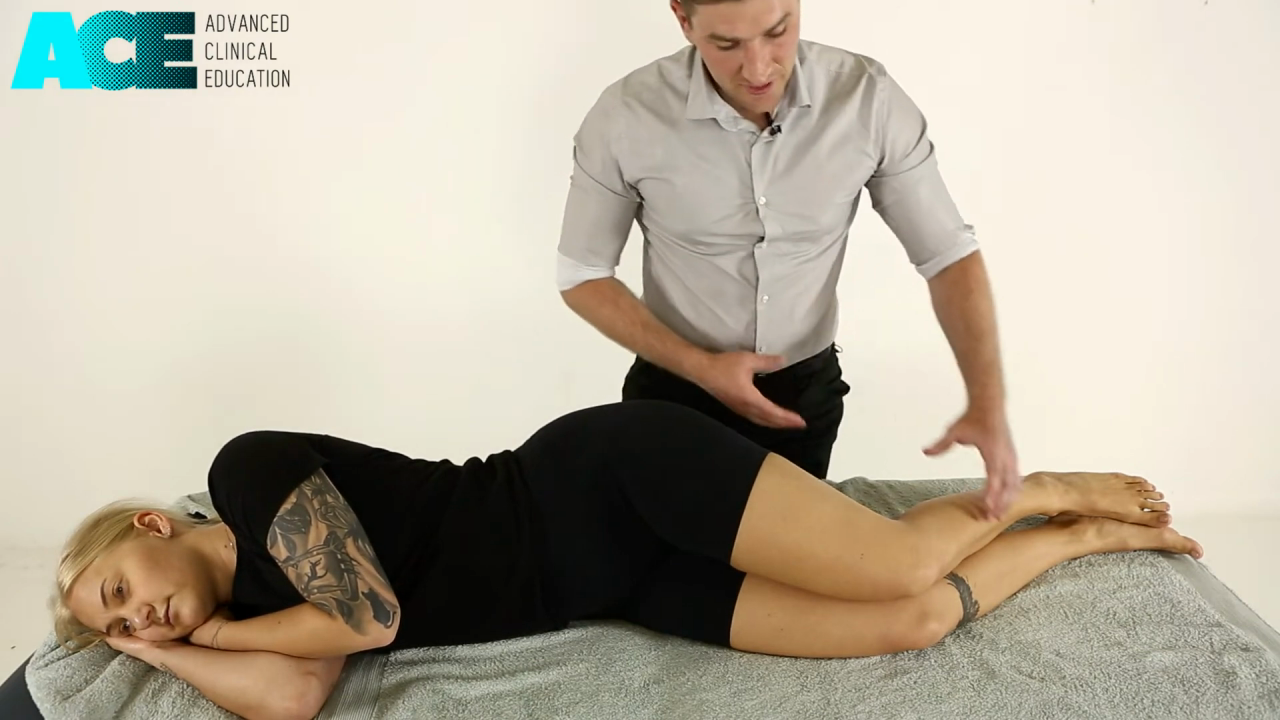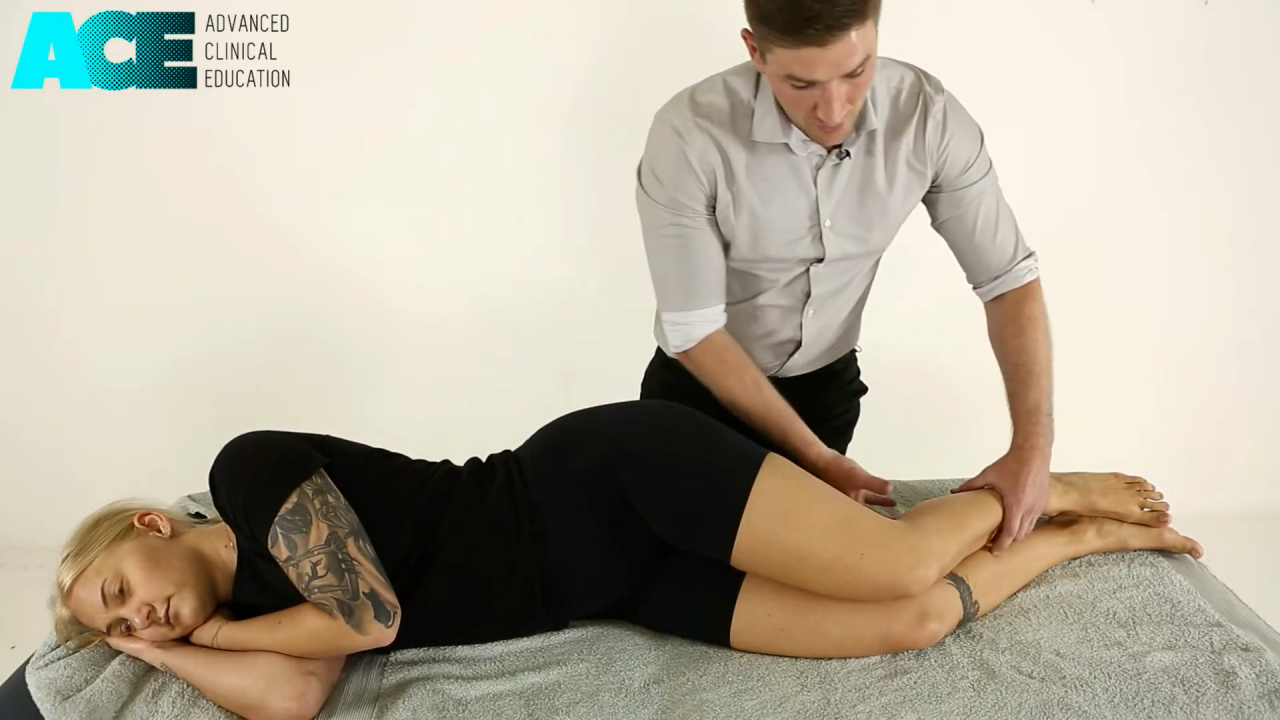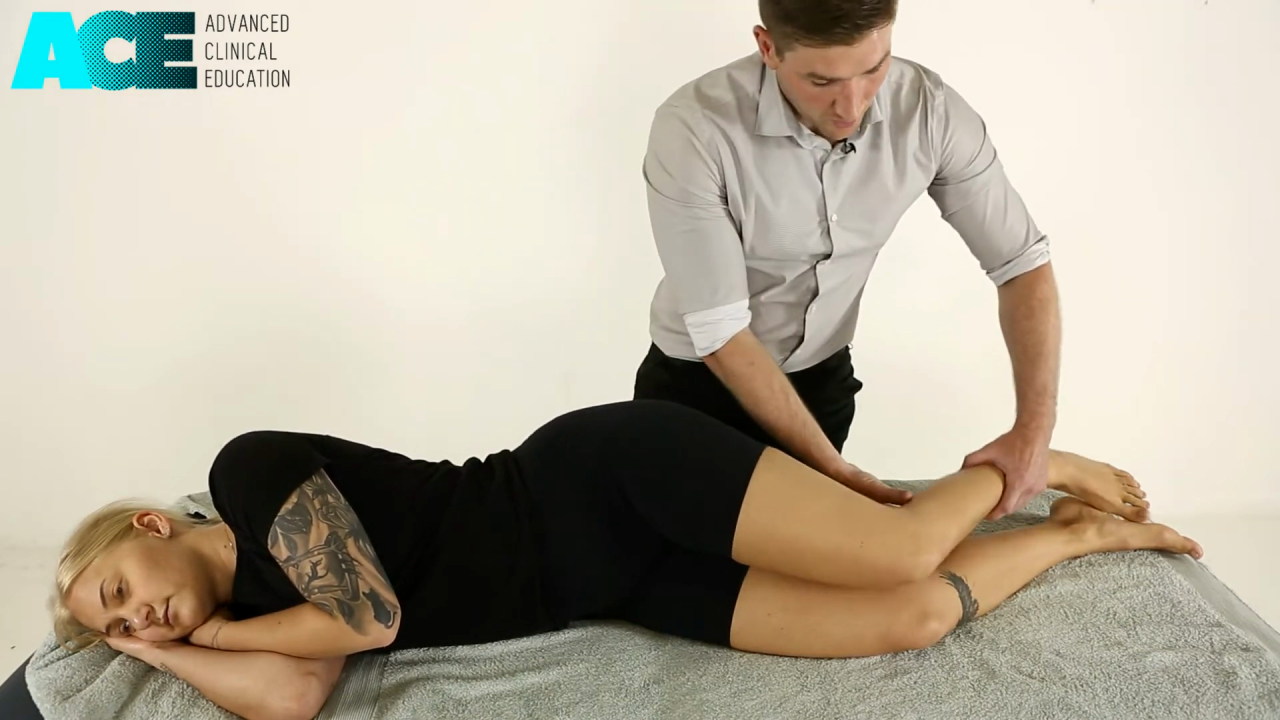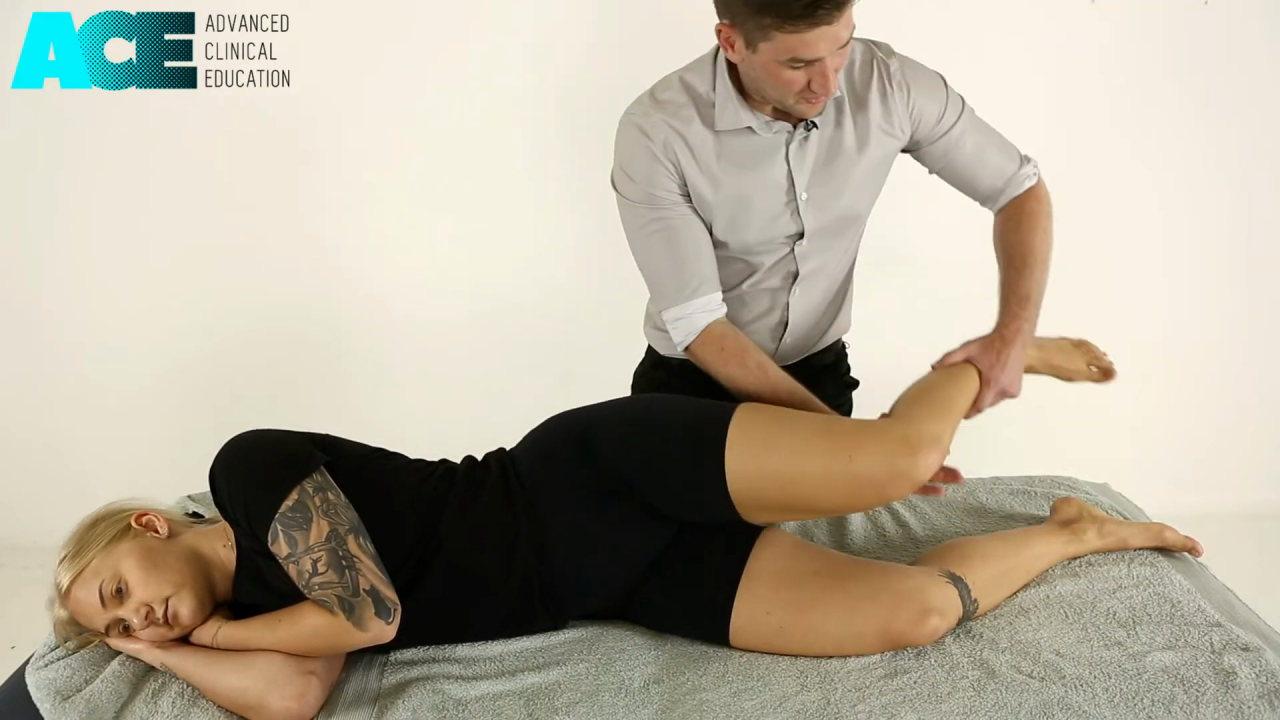
dt=0.5s
person 1, frame 1
left shoulder: (249, 472)
right shoulder: (263, 604)
left elbow: (372, 614)
left wrist: (209, 625)
left hip: (612, 476)
right hip: (623, 590)
left knee: (900, 570)
right knee: (910, 622)
left ankle: (1042, 489)
right ankle: (1081, 537)
person 1, frame 2
left shoulder: (250, 470)
right shoulder: (263, 607)
left elbow: (374, 615)
left wrist: (219, 627)
left hip: (610, 474)
right hip: (619, 587)
left knee: (901, 572)
right knee: (914, 620)
left ankle: (1041, 489)
right ankle: (1077, 538)
person 1, frame 3
left shoulder: (250, 471)
right shoulder: (260, 604)
left elbow: (372, 615)
left wrist: (214, 624)
left hip: (606, 478)
right hip: (616, 585)
left knee: (902, 550)
right knee: (913, 616)
left ankle: (1031, 460)
right ankle: (1077, 532)
person 1, frame 4
left shoulder: (249, 469)
right shoulder: (258, 611)
left elbow: (373, 612)
left wrist: (211, 624)
left hip: (602, 472)
right hip: (621, 583)
left knee: (893, 459)
right knee: (915, 610)
right ankle: (1077, 532)
person 2, frame 1
left shoulder: (868, 99)
right shoulder: (624, 119)
left elbow: (950, 253)
right elbow: (581, 278)
left wrist: (987, 398)
right wrist: (701, 368)
left hip: (806, 389)
right hip: (674, 389)
person 2, frame 2
left shoulder: (928, 115)
right shoulder: (689, 134)
left elbow: (1010, 279)
right elbow: (692, 331)
left wrist: (1033, 447)
right wrist: (814, 458)
left hip: (826, 385)
right hip: (701, 390)
person 2, frame 3
left shoulder: (930, 110)
right shoulder: (692, 131)
left elbow: (1024, 263)
right elbow: (718, 333)
left wrist: (1034, 429)
right wrist: (837, 476)
left hip: (822, 381)
right hip: (696, 386)
person 2, frame 4
left shoulder: (890, 82)
right shoulder: (655, 134)
left elbow: (1020, 189)
right elbow: (697, 324)
left wrist: (1013, 334)
left hip: (821, 373)
right hip: (692, 384)
